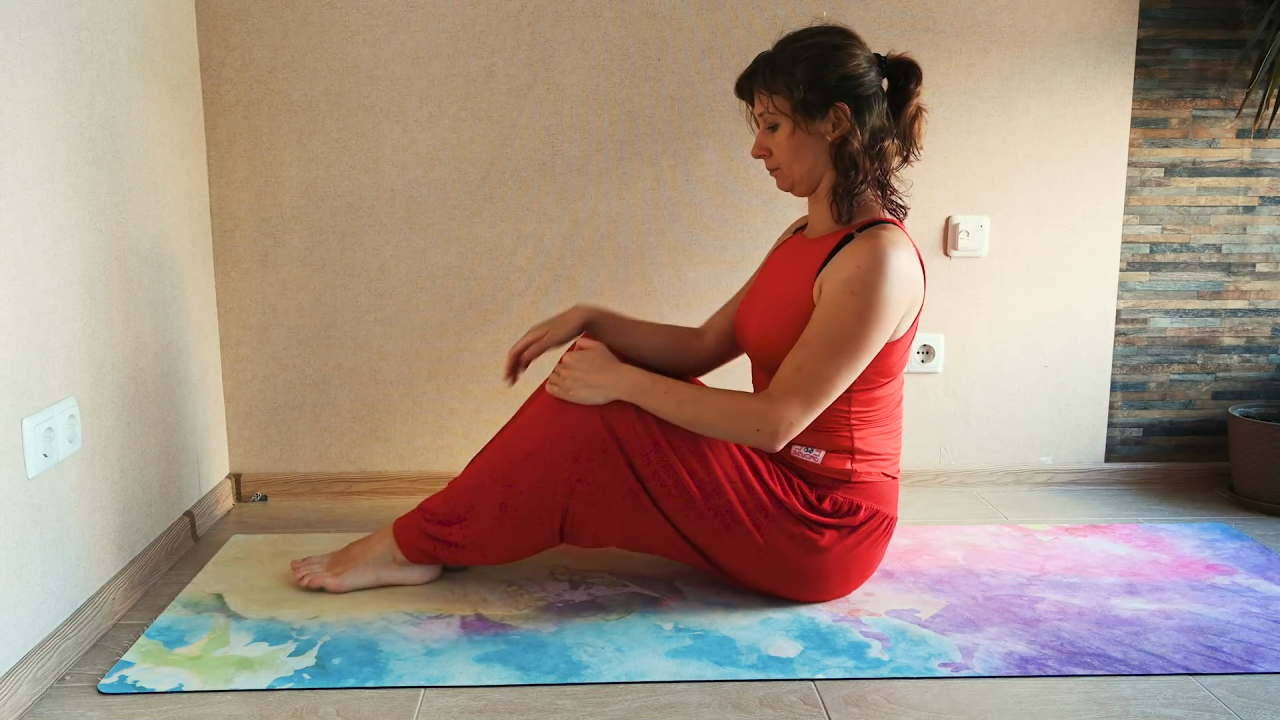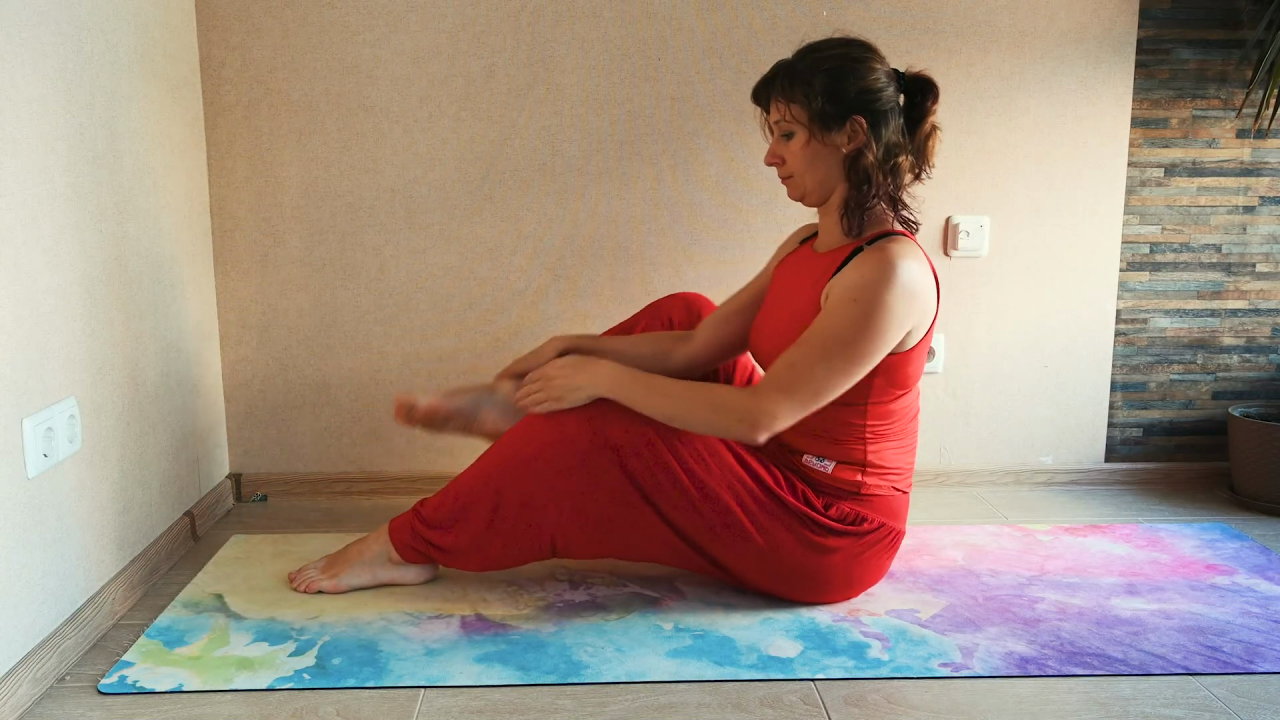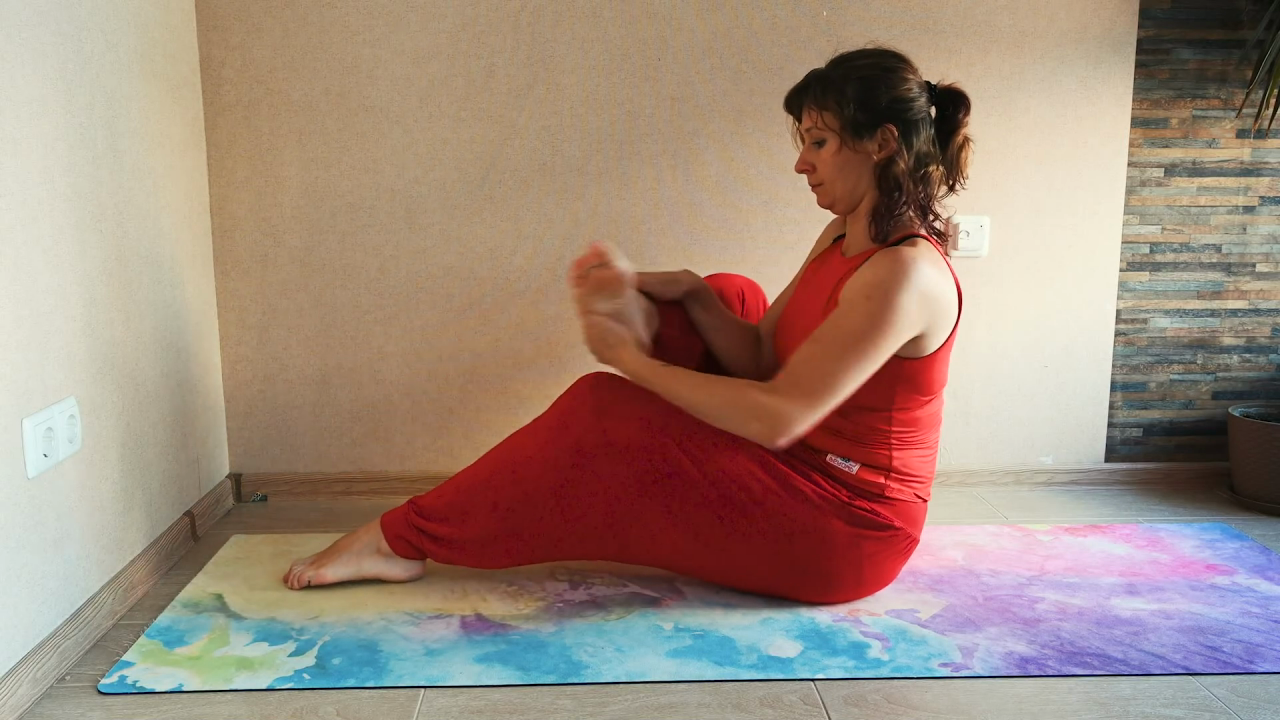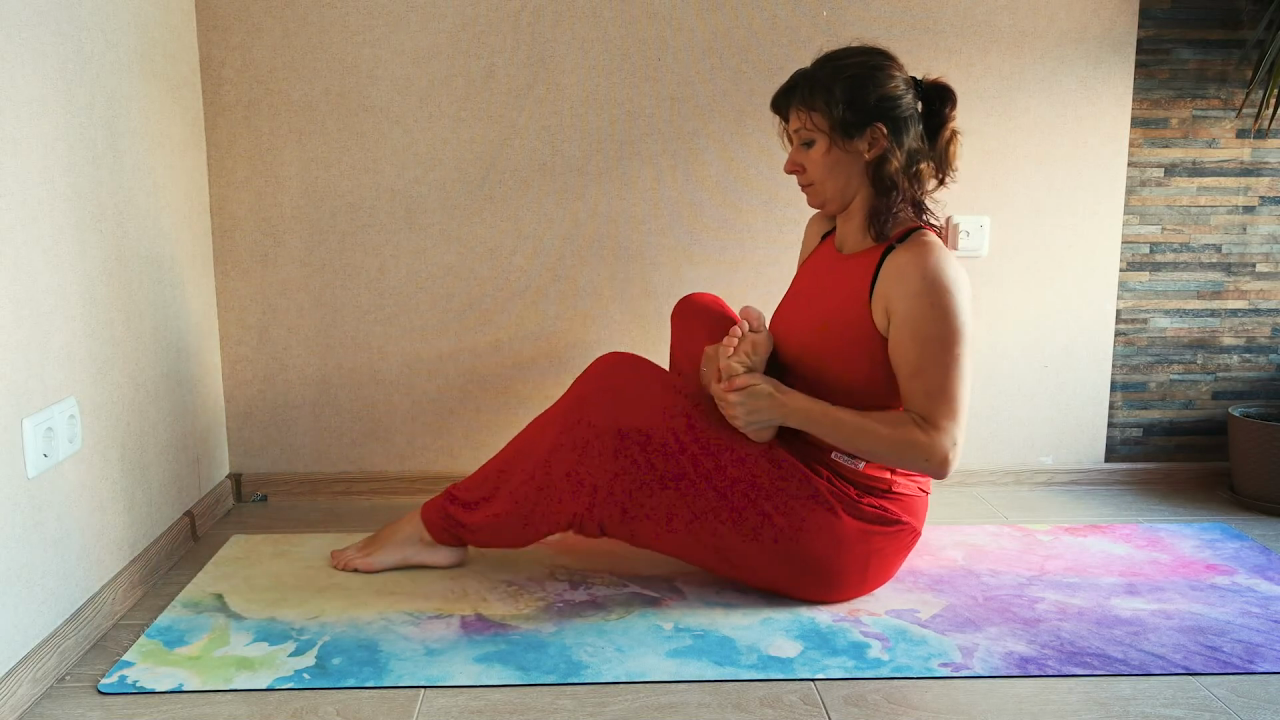
dt=0.5s
person 1, frame 1
left shoulder: (879, 259)
right shoulder: (801, 241)
left elbow: (775, 421)
right elbow: (701, 348)
left wrist: (622, 381)
right wrist: (590, 319)
left hip: (820, 534)
right hip: (778, 487)
left knee: (587, 417)
right knee: (607, 349)
left ankle: (412, 547)
right ankle: (445, 530)
person 1, frame 2
left shoulder: (890, 272)
right shoulder: (806, 247)
left elbow: (759, 416)
right elbow: (696, 347)
left wrist: (606, 378)
right wrist: (578, 348)
left hip: (826, 542)
right hip: (791, 484)
left knee: (587, 424)
right knee: (686, 313)
left ankle: (408, 546)
right ankle: (512, 408)
person 1, frame 3
left shoulder: (906, 274)
right shoulder: (838, 239)
left elbow: (777, 419)
right elbow: (754, 361)
left wrist: (637, 364)
right wrist: (682, 296)
left hip: (844, 541)
right hip: (801, 477)
left knee: (597, 417)
right knee: (726, 293)
left ankle: (399, 539)
person 1, frame 4
left shoulder: (922, 270)
right shoulder: (823, 233)
left elbow: (935, 447)
left wrist: (784, 407)
right wrist: (752, 364)
left hip: (843, 539)
right hip: (801, 476)
left knee: (615, 391)
right knee: (702, 315)
left ankle: (441, 528)
